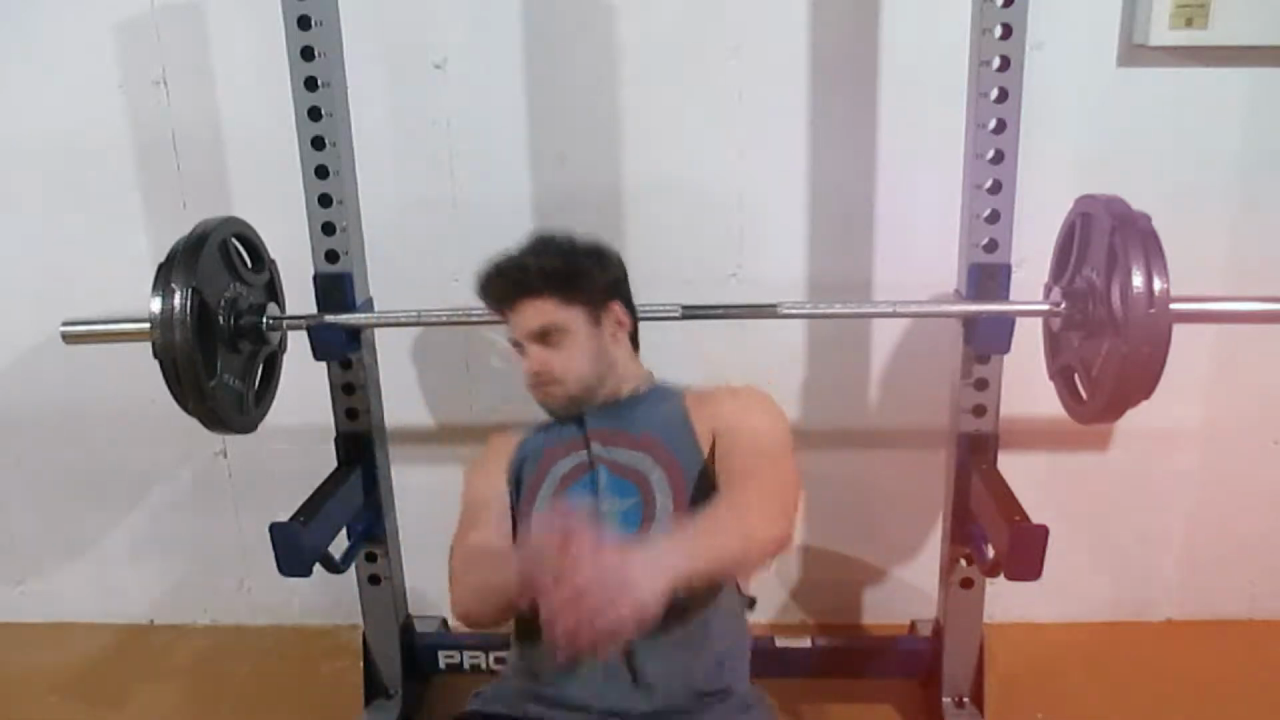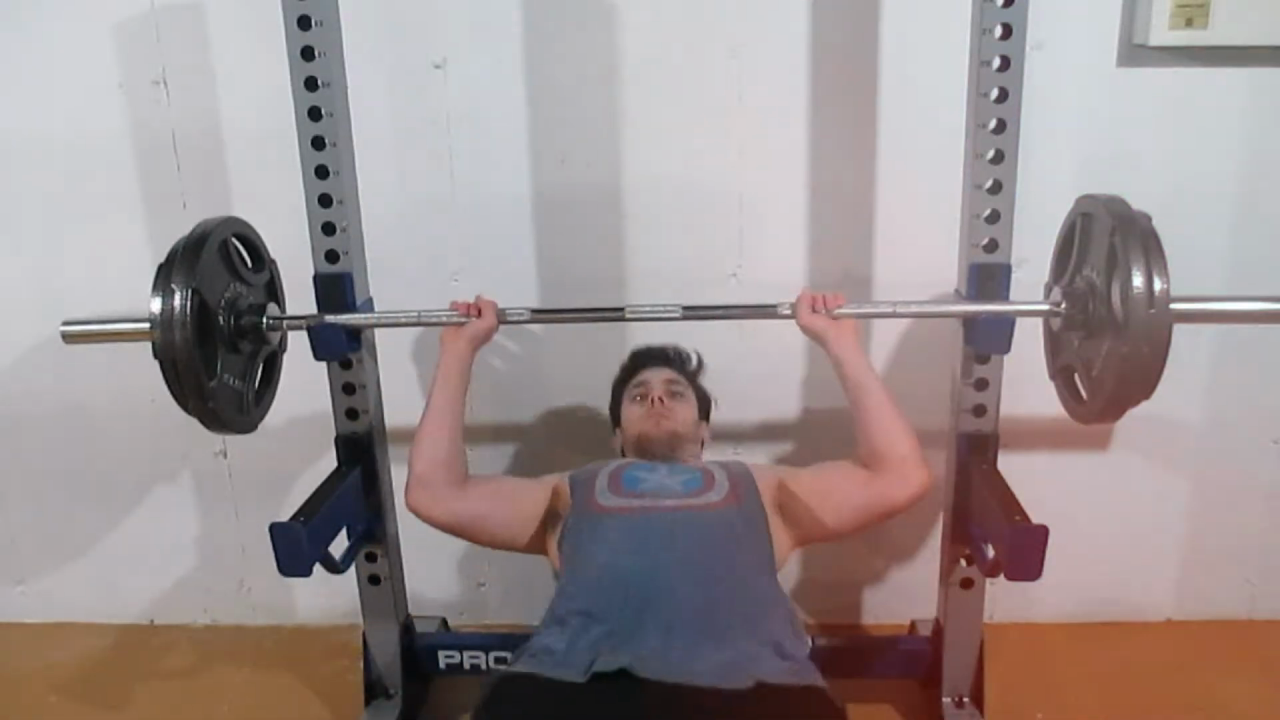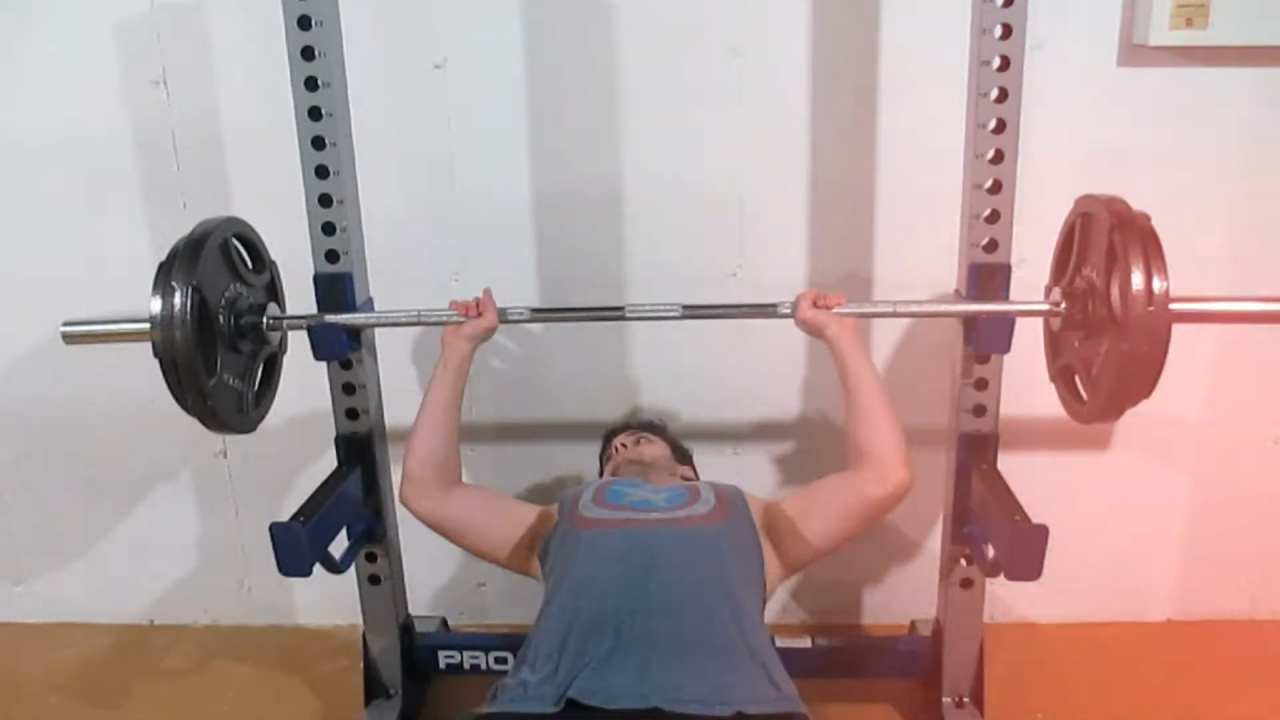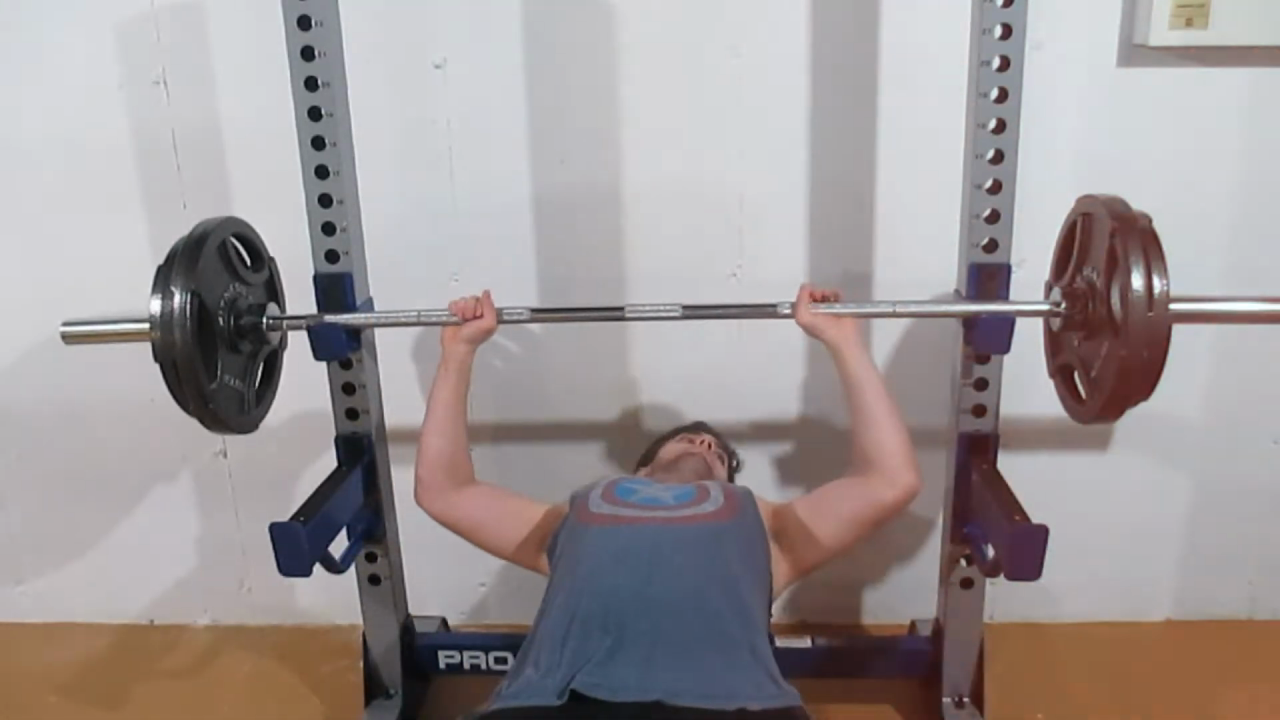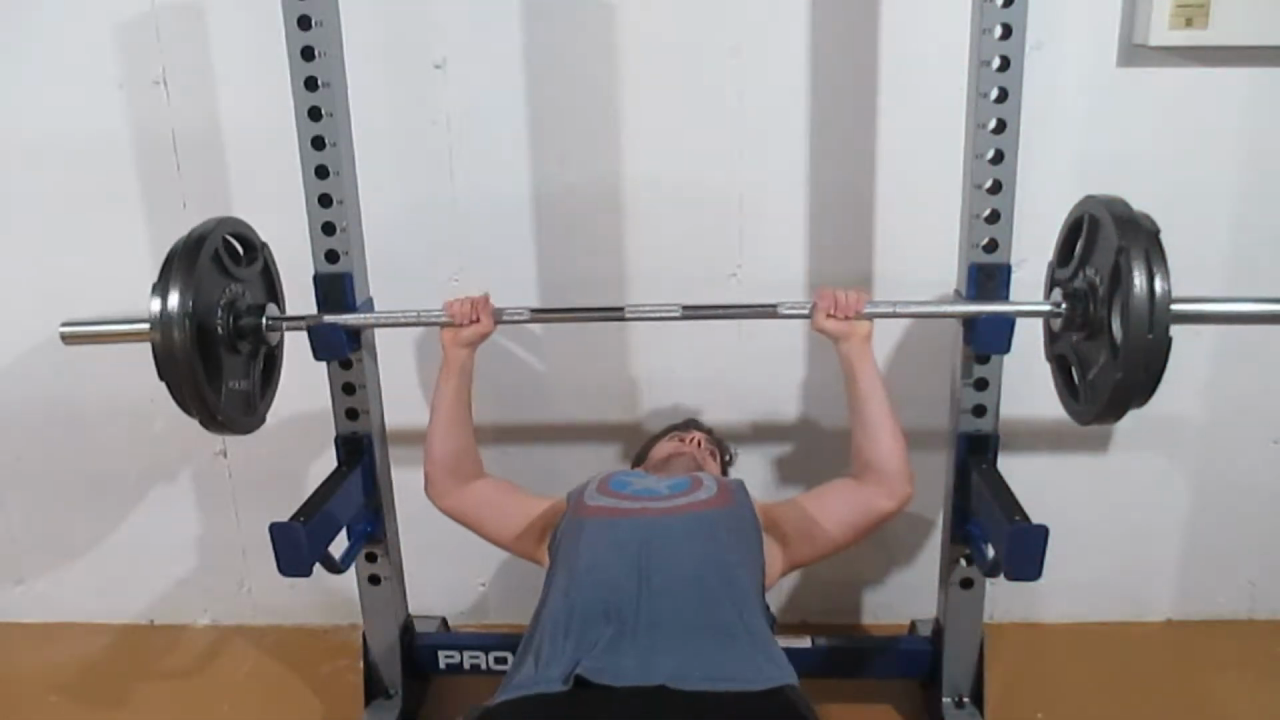
dt=1s
person 1, frame 1
left shoulder: (726, 416)
right shoulder: (508, 454)
left elbow: (764, 516)
right elbow: (471, 598)
left wrist: (653, 560)
right wrist: (533, 562)
person 1, frame 2
left shoulder: (757, 489)
right shoulder: (571, 495)
left elbow: (900, 478)
right elbow: (434, 493)
left wrist: (840, 344)
right wrist: (459, 350)
person 1, frame 3
left shoulder: (747, 517)
right shoulder: (559, 522)
left elbow: (883, 476)
right elbow: (427, 488)
left wrist: (841, 337)
right wrist: (459, 349)
person 1, frame 4
left shoulder: (758, 522)
right shoulder: (572, 518)
left elbow: (892, 480)
right elbow: (441, 488)
left wrist: (843, 341)
right wrist: (459, 350)
person 1, frame 5
left shoulder: (752, 518)
right shoulder: (573, 513)
left elbow: (884, 486)
right elbow: (452, 483)
left wrist: (853, 345)
right wrist: (459, 352)
